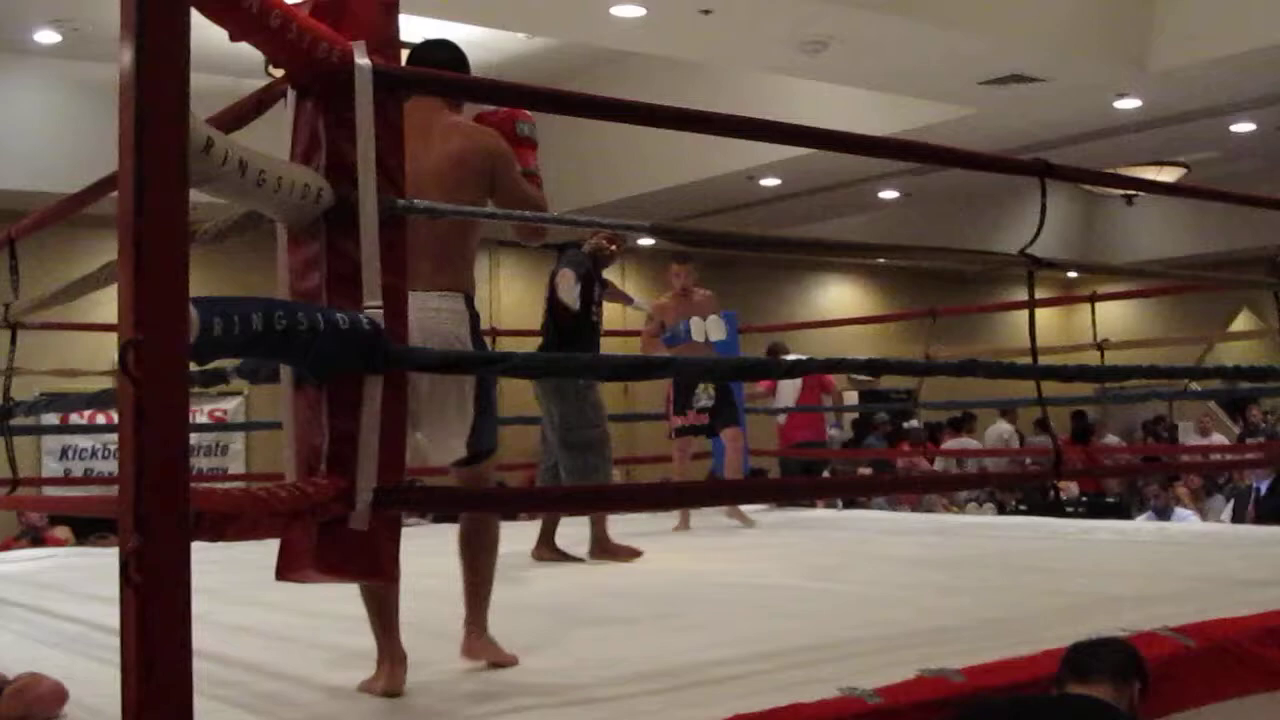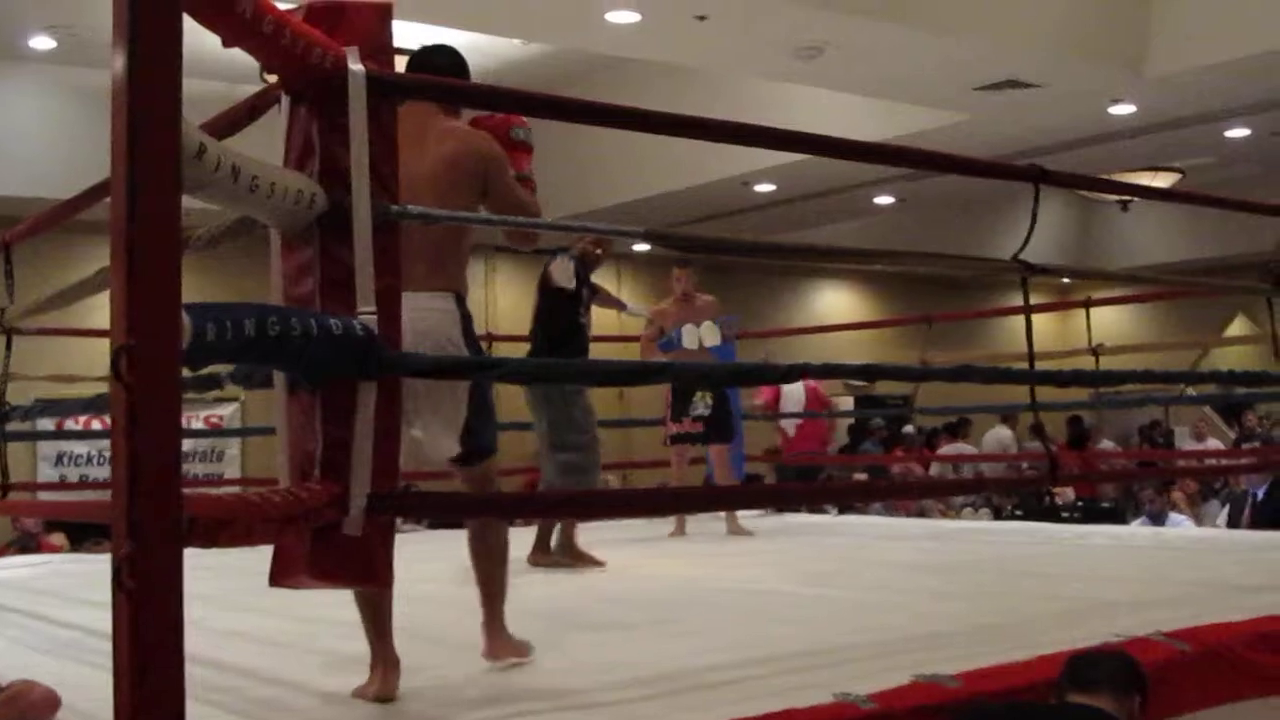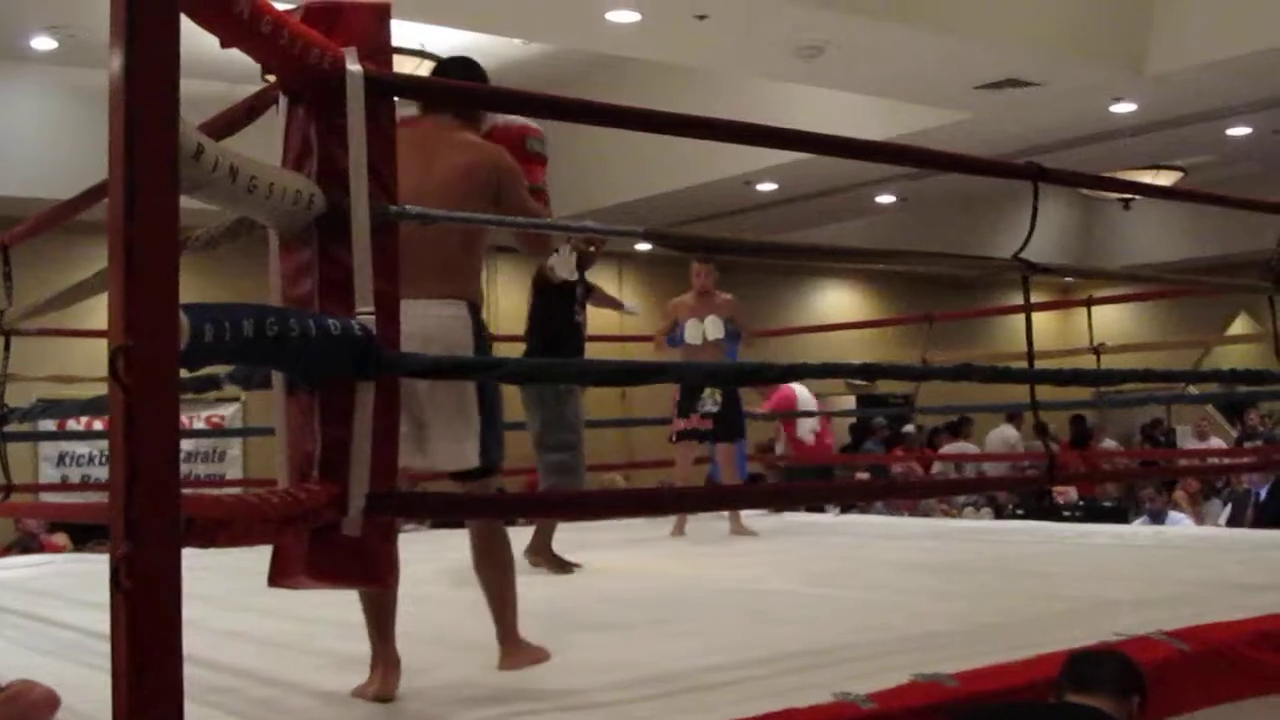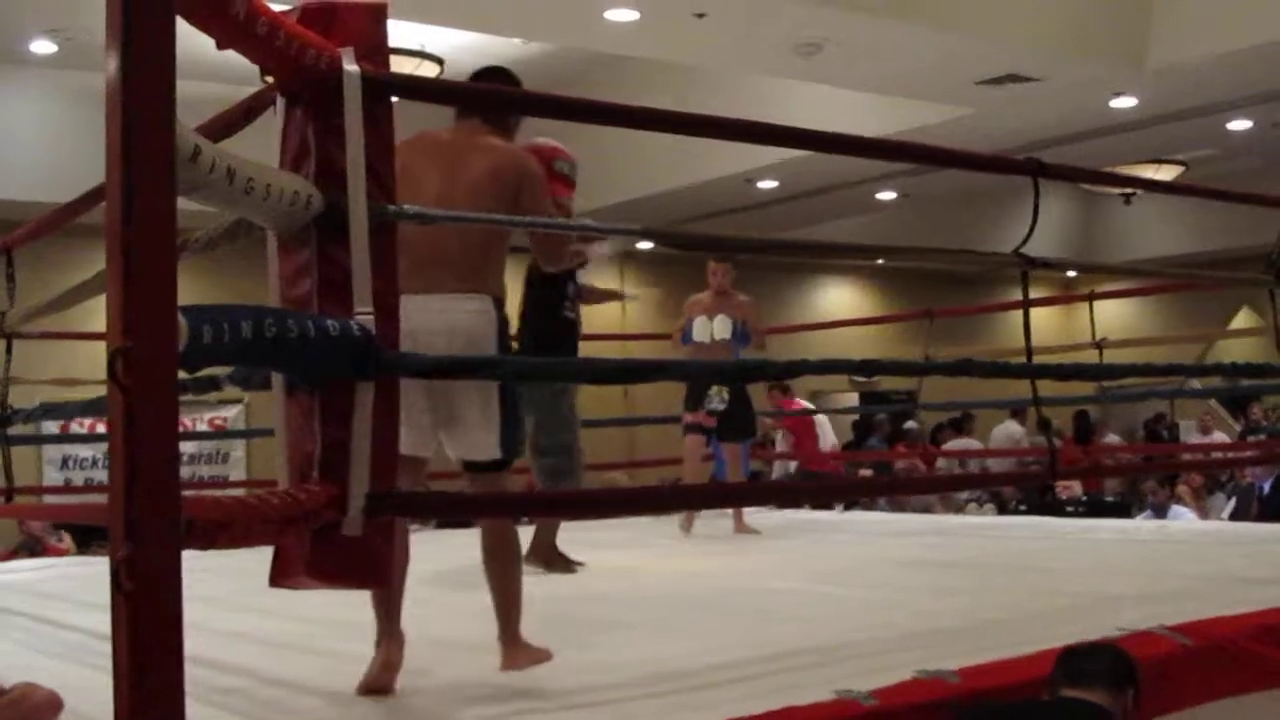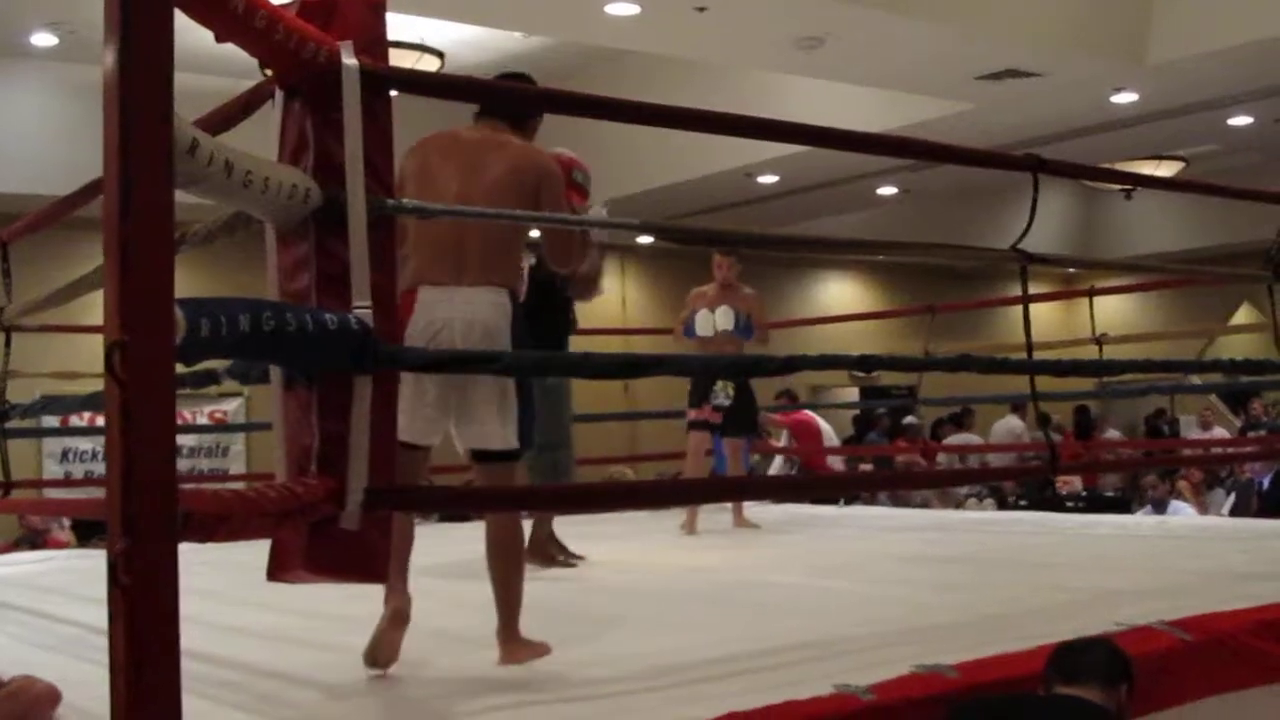
dt=0.2s
person 1, frame 1
right shoulder: (481, 144)
right elbow: (536, 230)
right wrist: (525, 166)
right hip: (446, 320)
right knee: (477, 480)
left ankle: (389, 658)
right ankle: (476, 628)
person 1, frame 2
right shoulder: (475, 146)
right elbow: (527, 233)
right wrist: (520, 168)
right hip: (438, 319)
right knee: (479, 477)
left ankle: (383, 663)
right ankle: (495, 628)
person 1, frame 3
right shoulder: (489, 159)
right elbow: (541, 245)
right wrist: (531, 185)
right hip: (451, 327)
right knee: (481, 496)
left ankle: (383, 661)
right ankle: (511, 641)
person 1, frame 4
left shoulder: (405, 152)
right shoulder: (515, 163)
right elbow: (554, 257)
right wrist: (553, 200)
left hip: (404, 318)
right hip: (474, 321)
left knee: (394, 486)
right knee: (492, 490)
left ankle: (388, 639)
right ankle: (512, 642)
person 1, frame 5
left shoulder: (424, 151)
right shoulder: (537, 164)
left elbow: (393, 241)
right elbow: (566, 261)
right wrist: (569, 208)
left hip: (422, 310)
right hip: (492, 314)
left knee: (400, 471)
right knee: (500, 482)
left ankle: (395, 603)
right ankle: (511, 636)
person 2, frame 1
left shoulder: (592, 274)
right shoulder: (577, 259)
left elbow: (606, 289)
right elbow: (565, 274)
left wrist: (633, 302)
right wrist: (565, 285)
left hip: (567, 374)
right hip: (564, 372)
left knee: (559, 459)
right knee: (590, 452)
left ankle: (545, 542)
right ankle: (600, 540)
person 2, frame 2
left shoulder: (580, 280)
right shoulder: (566, 266)
left elbow: (596, 294)
right elbow: (554, 271)
left wrist: (627, 307)
right wrist: (560, 274)
left hip: (563, 379)
left knee: (559, 463)
right knee: (577, 456)
left ankle: (543, 547)
right ankle: (566, 542)
person 2, frame 3
left shoulder: (579, 281)
right shoulder: (561, 268)
left elbow: (593, 291)
right elbow: (548, 268)
left wrist: (623, 306)
right wrist: (558, 266)
left hip: (562, 378)
right hip: (547, 378)
left knee: (564, 460)
right knee: (564, 459)
left ankle: (544, 547)
right ankle: (541, 546)
person 2, frame 4
left shoulder: (564, 275)
right shoulder: (545, 265)
left elbow: (581, 293)
left wrist: (619, 294)
left hip: (556, 378)
right hip: (542, 379)
left knee: (556, 448)
right knee: (561, 464)
left ankle: (546, 543)
right ankle: (541, 547)
person 2, frame 5
left shoulder: (540, 261)
right shoulder: (547, 262)
right elbow: (584, 287)
right wrist: (596, 250)
left hip: (545, 372)
right hip: (538, 374)
left knee: (551, 455)
right knee: (551, 457)
left ankle: (545, 535)
right ankle: (539, 544)
person 3, frame 1
left shoulder: (708, 298)
right shoulder: (660, 307)
left elbow: (721, 329)
right elbow: (647, 346)
left wrist: (720, 332)
right wrist: (673, 339)
right hip: (683, 380)
left knee: (734, 438)
right knee: (682, 448)
left ankle: (733, 505)
right ankle: (684, 516)
person 3, frame 2
left shoulder: (710, 304)
right shoulder: (660, 313)
left elbow: (725, 335)
right elbow: (645, 350)
left wrist: (720, 338)
right wrist: (669, 345)
left hip: (711, 383)
right hip: (681, 386)
left knee: (721, 455)
right knee: (679, 455)
left ankle: (732, 520)
right ankle: (680, 522)
person 3, frame 3
left shoulder: (728, 303)
right shoulder: (677, 306)
left elbow: (745, 337)
right elbow: (658, 341)
left wrist: (731, 335)
right wrist: (675, 338)
right hip: (691, 382)
left knee: (727, 452)
right knee: (684, 453)
left ankle: (735, 520)
right ankle: (680, 520)
person 3, frame 4
left shoulder: (745, 305)
right shoulder: (694, 303)
left elbow: (761, 343)
right elbow: (676, 338)
left wrist: (741, 337)
right wrist: (688, 337)
left hip: (731, 381)
right hip: (700, 380)
left knee: (734, 453)
right knee: (692, 447)
left ankle: (738, 519)
right ankle: (690, 512)
person 3, frame 5
left shoulder: (750, 298)
right shoulder: (698, 295)
left elbow: (764, 337)
right elbow: (678, 331)
left wrist: (743, 329)
right wrist: (691, 330)
left hip: (735, 374)
right hip: (705, 374)
left knee: (735, 447)
right knee: (697, 442)
left ankle: (738, 514)
right ankle: (692, 513)
